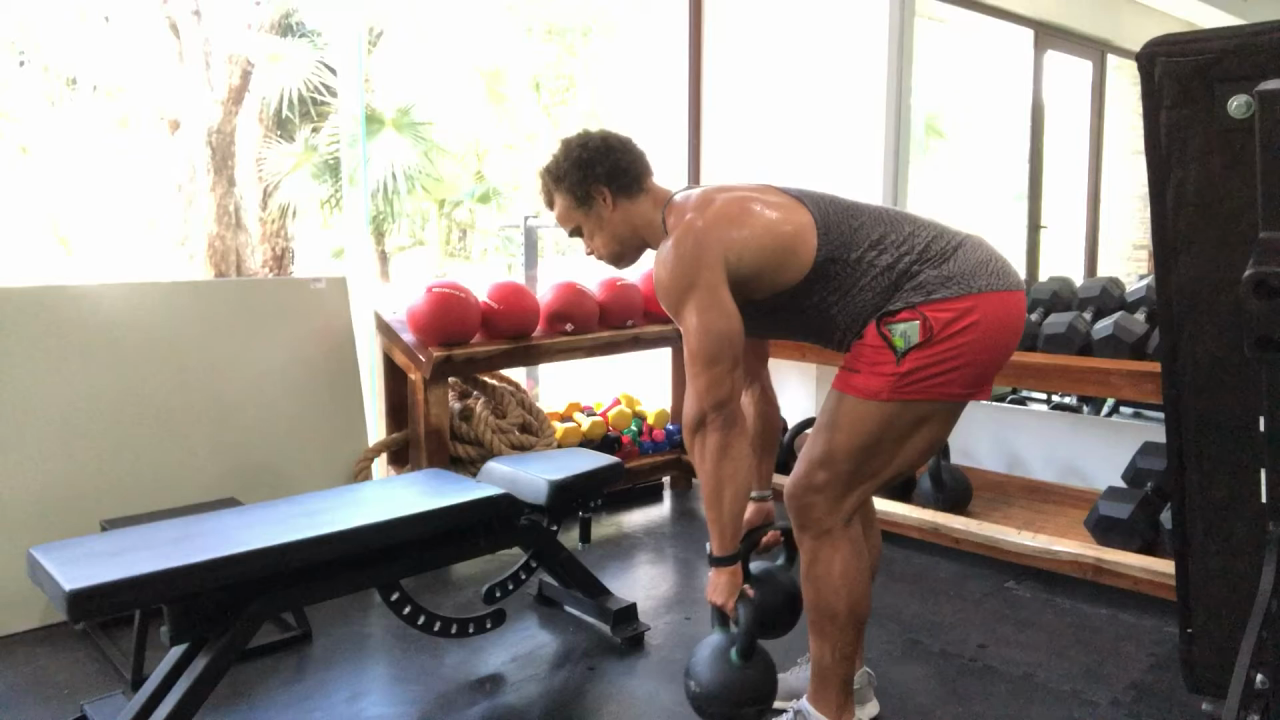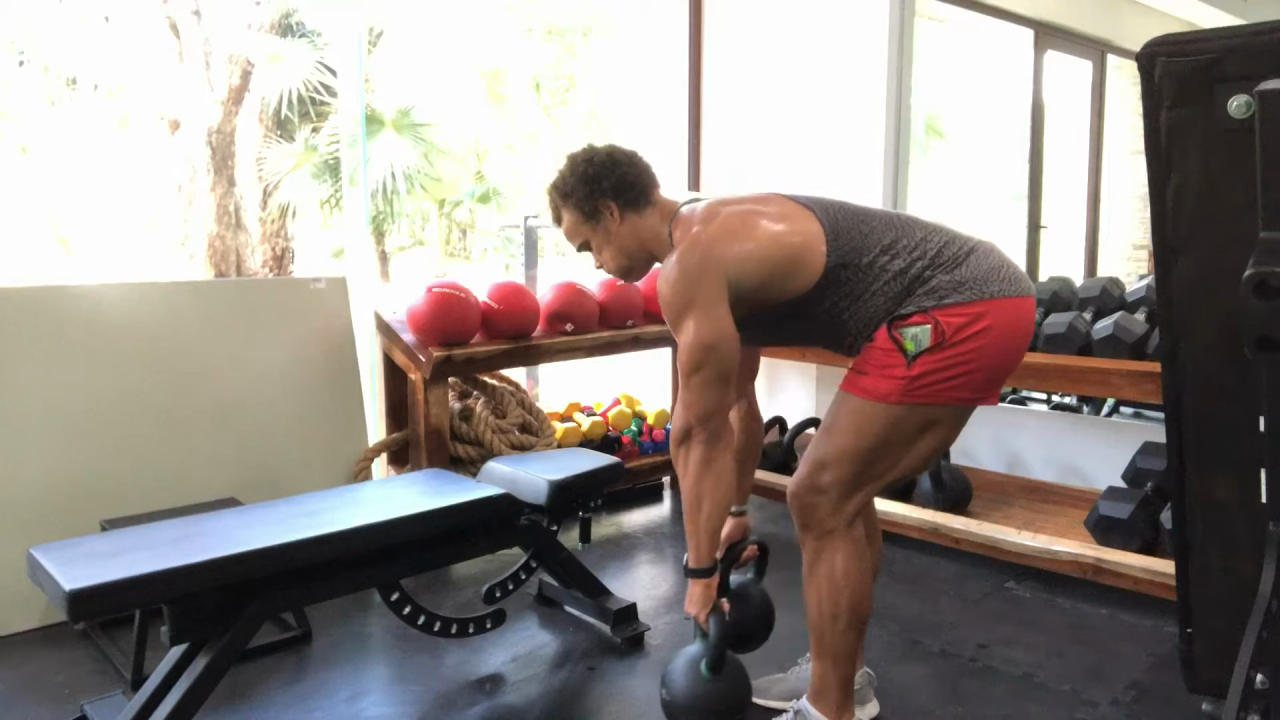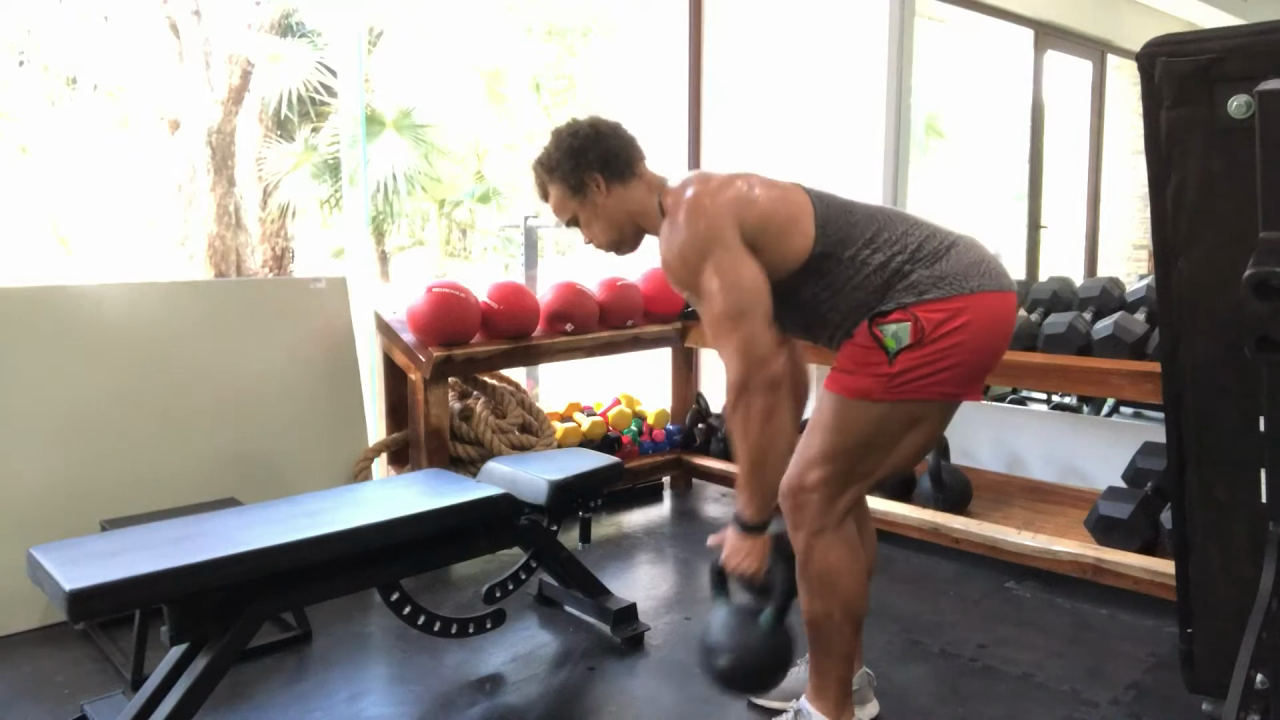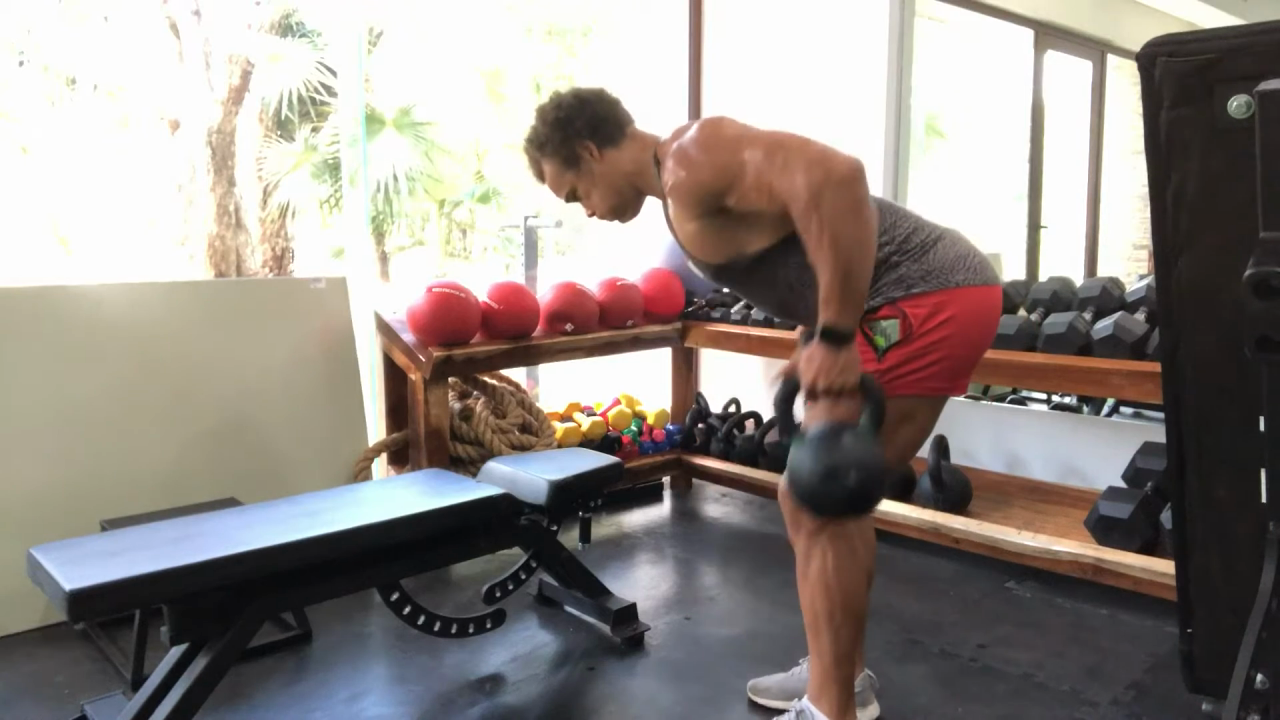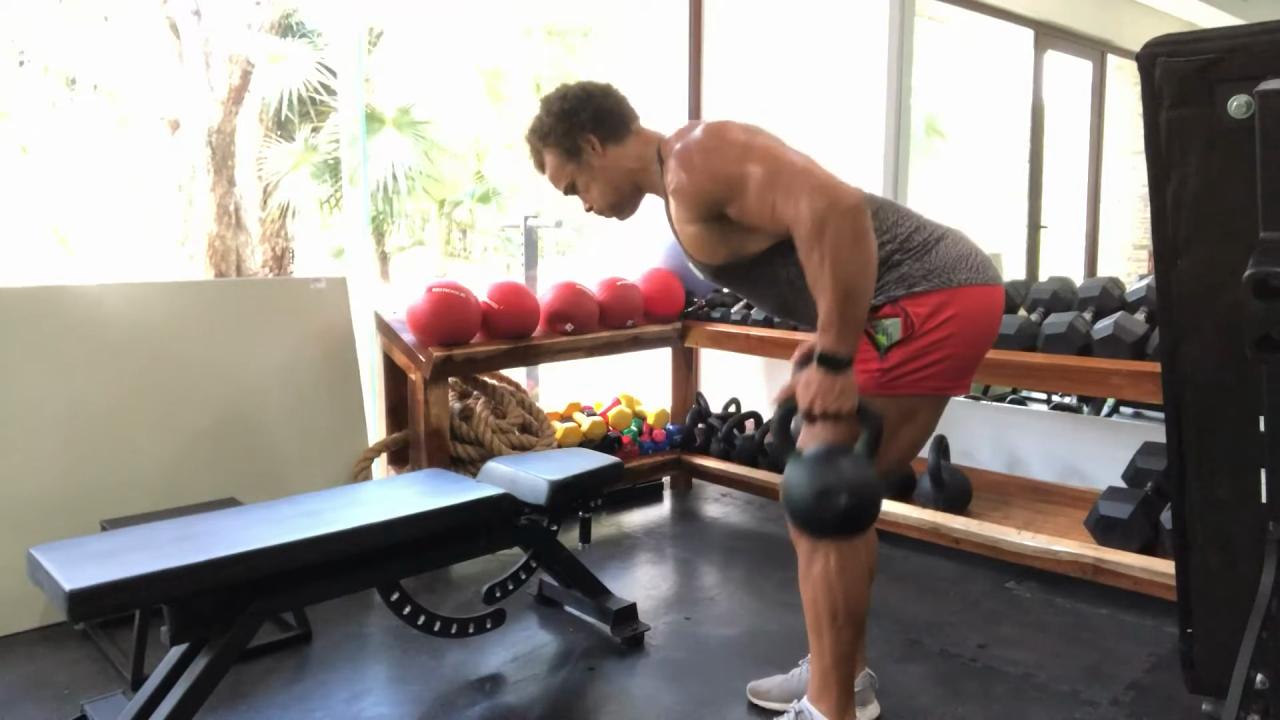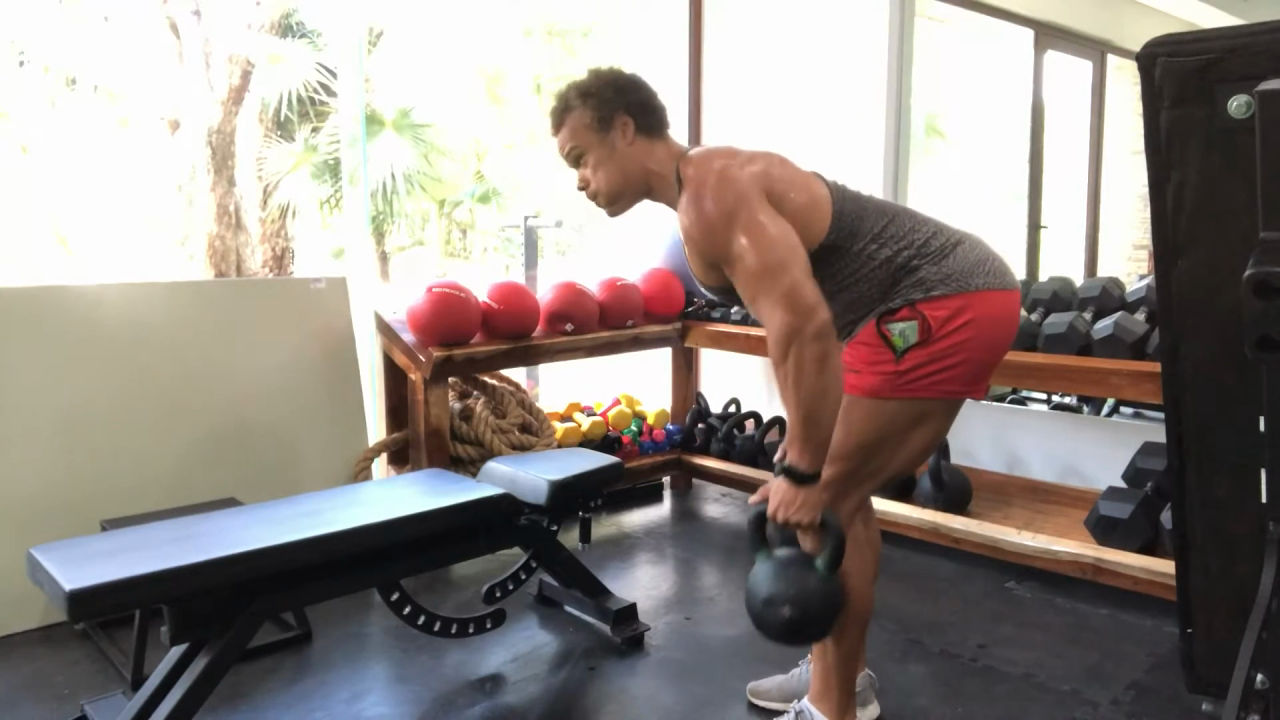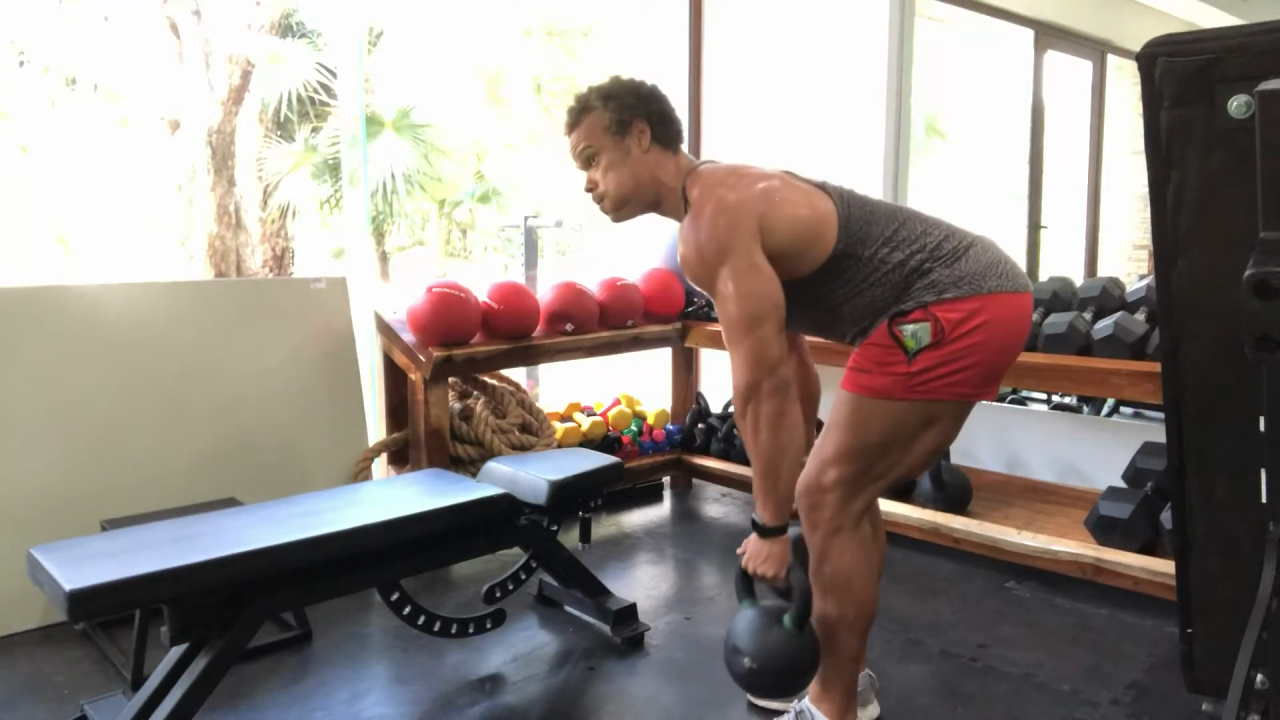
dt=0.4s
person 1, frame 1
left shoulder: (685, 251)
right shoulder: (708, 225)
left elbow: (710, 417)
right elbow: (750, 387)
left wrist: (723, 558)
right wrist: (758, 496)
left hip: (949, 308)
right hip: (971, 293)
left knee: (818, 500)
right knee: (840, 491)
person 1, frame 2
left shoulder: (690, 264)
right shoulder: (713, 235)
left elbow: (698, 430)
right elbow: (736, 402)
left wrist: (700, 571)
right wrist: (736, 512)
left hip: (960, 313)
right hip: (981, 298)
left knee: (821, 502)
right knee: (839, 491)
person 1, frame 3
left shoulder: (690, 227)
right shoulder: (701, 213)
left elbow: (751, 381)
right elbow: (779, 361)
left wrist: (752, 522)
right wrist: (767, 486)
left hip: (941, 309)
right hip: (961, 294)
left knee: (815, 502)
right knee: (831, 490)
person 1, frame 4
left shoulder: (690, 163)
right shoulder: (691, 181)
left elbow: (836, 177)
left wrist: (834, 340)
right wrist: (826, 338)
left hip: (926, 300)
right hip: (943, 290)
left knee: (812, 500)
person 1, frame 5
left shoulder: (694, 162)
right shoulder: (691, 180)
left elbow: (836, 213)
left wrist: (832, 365)
right wrist: (826, 347)
left hip: (929, 301)
right hip: (946, 288)
person 1, frame 6
left shoulder: (710, 197)
right shoulder: (711, 186)
left elbow: (802, 329)
right elbow: (800, 320)
left wrist: (801, 474)
right wrist: (807, 452)
left hip: (945, 305)
right hip: (964, 293)
left knee: (827, 498)
right knee: (838, 490)
person 1, frame 7
left shoulder: (711, 224)
right shoulder: (726, 202)
left elbow: (759, 387)
right elbow: (788, 361)
left wrist: (768, 528)
right wrist: (792, 476)
left hip: (957, 308)
right hip: (977, 294)
left knee: (829, 501)
right knee: (843, 493)
